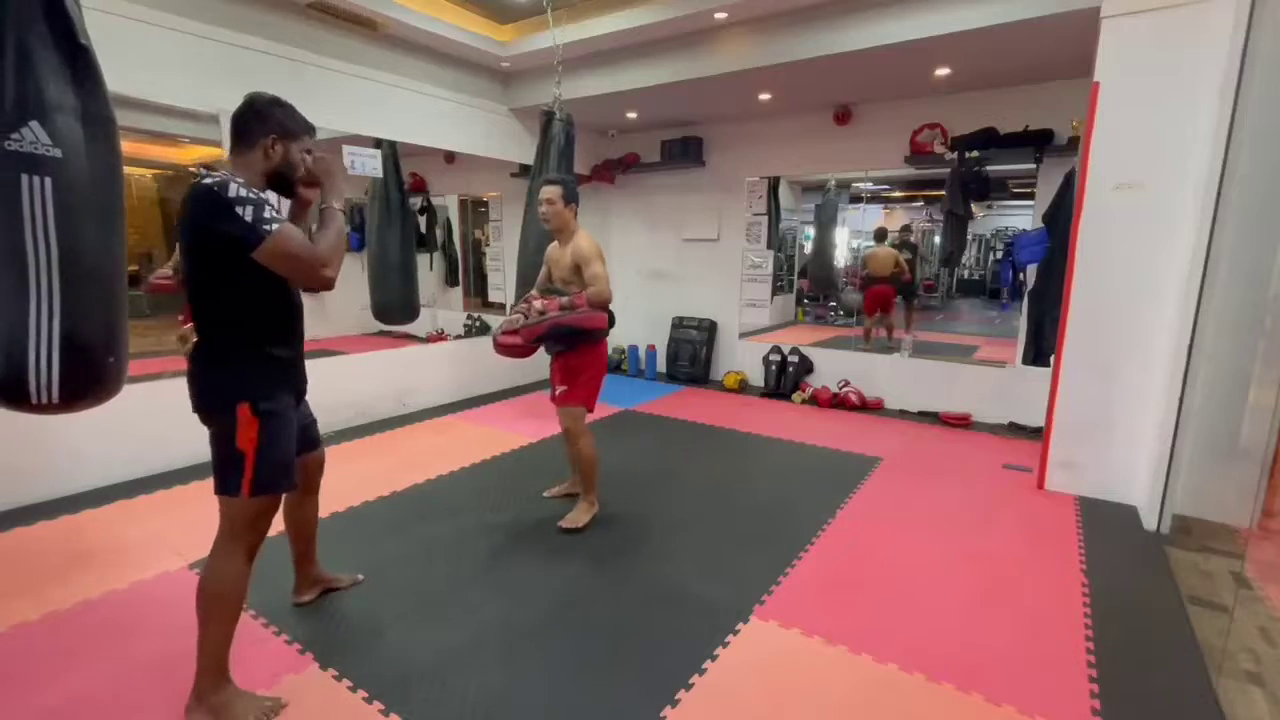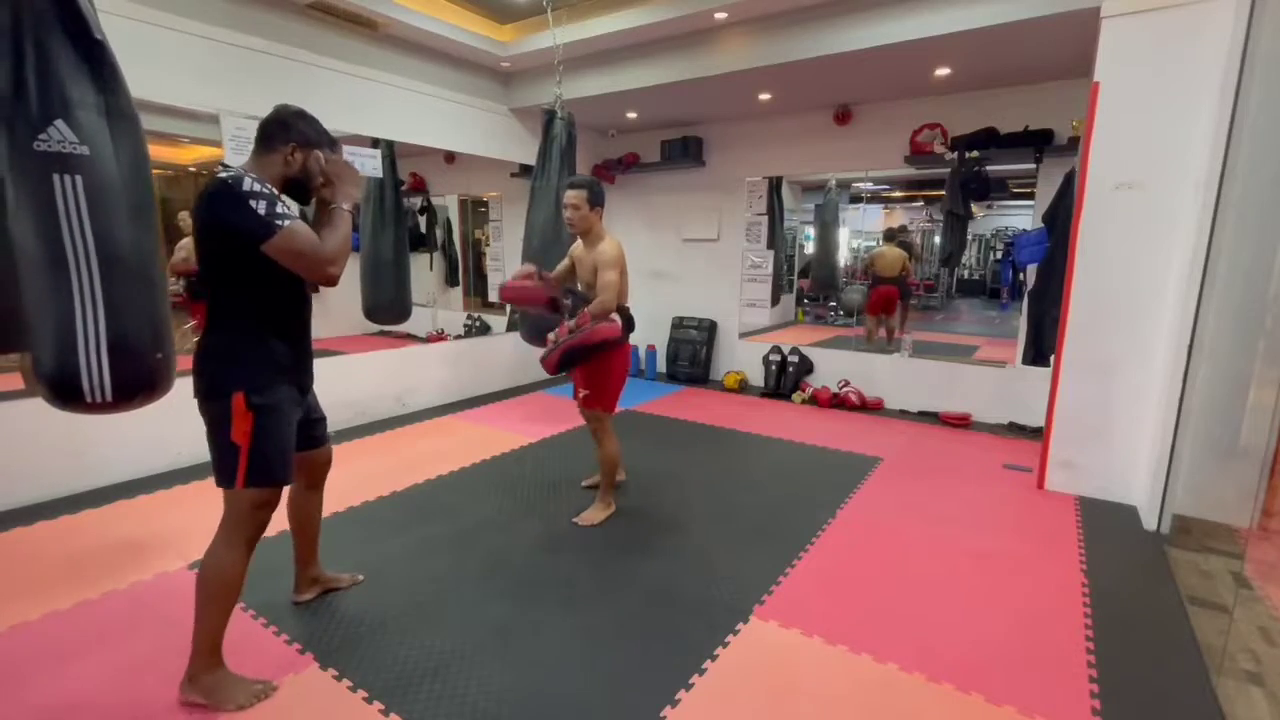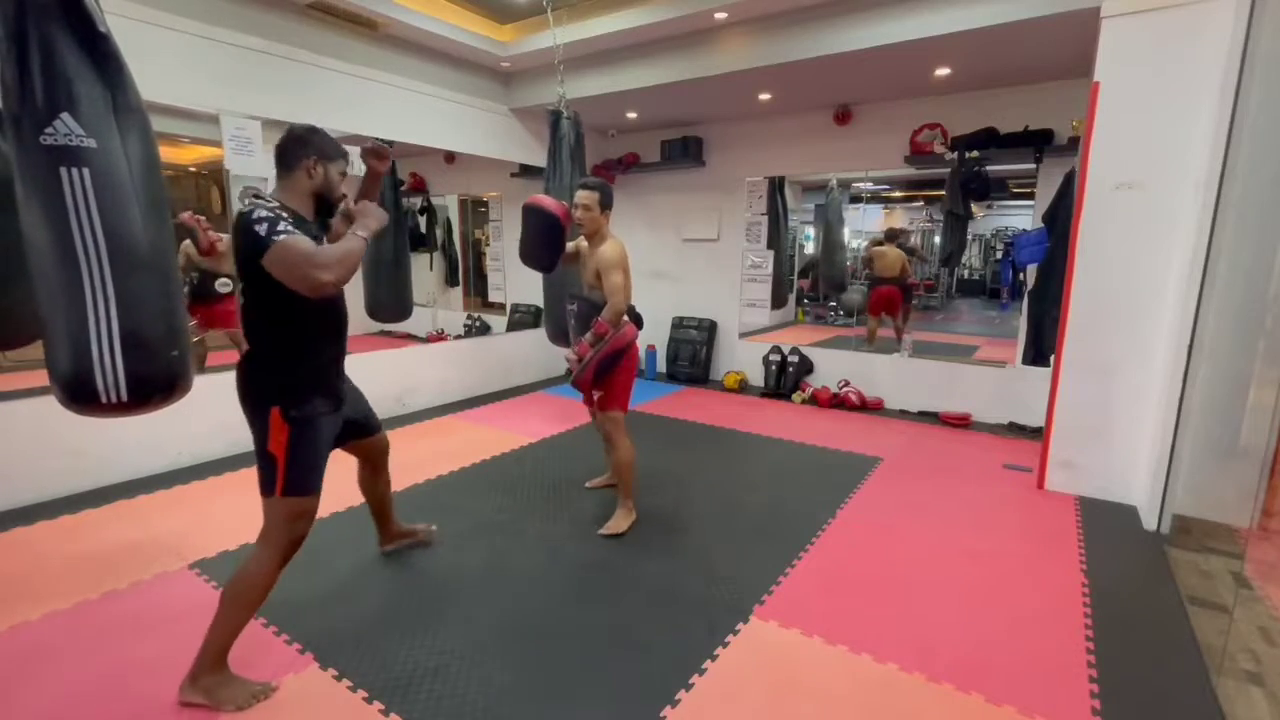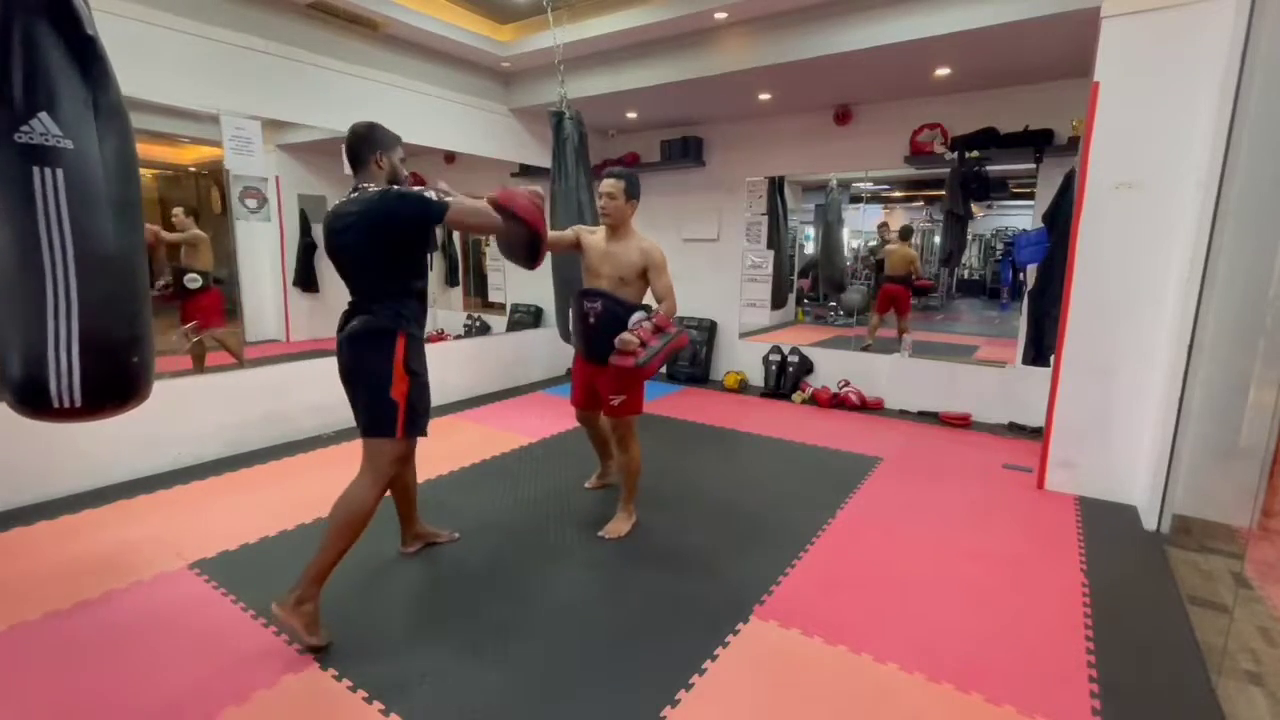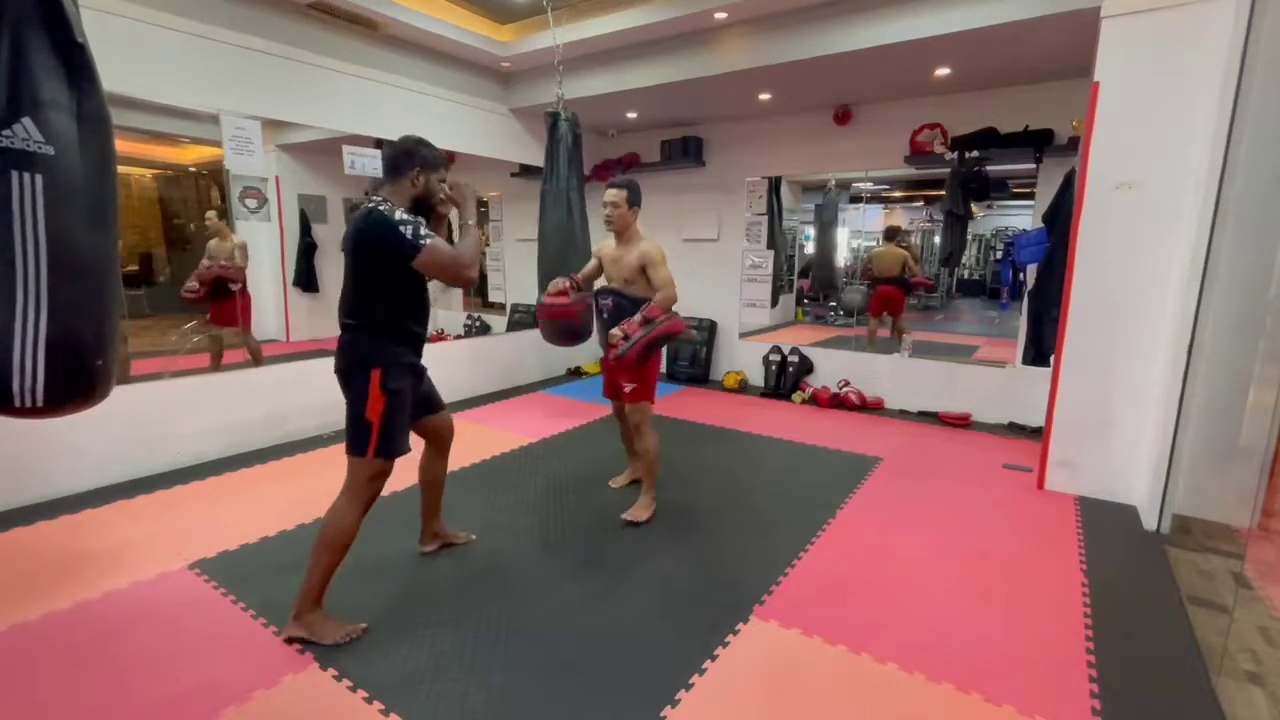
dt=0.5s
person 1, frame 1
left shoulder: (229, 196)
right shoulder: (227, 197)
left elbow: (283, 266)
right elbow: (319, 271)
left wrist: (300, 211)
right wrist: (332, 198)
left hip: (267, 377)
right hip: (247, 385)
left knee: (309, 470)
right knee: (243, 529)
left ankle: (309, 577)
person 1, frame 2
left shoulder: (257, 198)
right shoulder: (239, 192)
left elbow: (301, 260)
right elbow: (326, 266)
left wrist: (324, 206)
right wrist: (344, 201)
left hip: (280, 372)
right hip: (247, 380)
left knee: (314, 465)
right knee: (246, 519)
left ankle: (309, 575)
right ankle: (202, 674)
person 1, frame 3
left shoulder: (300, 221)
right shoulder: (263, 219)
left elbow: (329, 250)
right elbow: (320, 276)
left wrist: (356, 212)
right wrist: (365, 227)
left hip: (325, 379)
right hip: (287, 394)
left knee: (376, 448)
right knee: (286, 530)
left ankle: (389, 531)
right ankle: (206, 674)
person 1, frame 4
left shoulder: (339, 215)
right shoulder: (403, 202)
right elbow: (490, 220)
right wrist: (451, 197)
left hip: (359, 337)
right hip: (392, 341)
left knee: (398, 445)
right knee: (381, 464)
left ankle: (413, 530)
right ankle: (303, 598)
person 1, frame 5
left shoulder: (385, 219)
right shoulder: (387, 222)
left elbow: (424, 266)
right elbow: (464, 272)
left wrist: (439, 221)
right wrist: (469, 214)
left hip: (395, 358)
right hip: (377, 364)
left knee: (441, 430)
right knee: (364, 484)
left ankle: (432, 530)
right ankle: (306, 613)
person 2, frame 1
left shoulder: (584, 247)
right shoulder: (553, 250)
left elbow: (603, 293)
right elbow: (540, 290)
left wrist: (555, 305)
left hip: (585, 347)
right hip: (564, 344)
left knee: (572, 424)
right knee: (571, 419)
left ankle: (589, 500)
right ankle: (578, 481)
person 2, frame 2
left shoulder: (608, 251)
right shoulder: (577, 248)
left elbow: (606, 305)
right elbow: (557, 281)
left hip: (607, 349)
left knee: (599, 421)
right knee: (594, 415)
left ankle: (605, 500)
right ankle: (614, 470)
person 2, frame 3
left shoulder: (610, 252)
right shoulder: (584, 245)
left elbow: (617, 307)
left knee: (612, 426)
right knee: (601, 417)
left ankle: (626, 507)
right ankle: (616, 473)
person 2, frame 4
left shoulder: (647, 252)
right shoulder: (583, 236)
left elbow: (668, 305)
left hip: (620, 354)
right hip: (586, 351)
left knee: (623, 431)
right knee: (587, 416)
left ankle: (627, 511)
right ankle: (607, 466)
person 2, frame 5
left shoulder: (648, 251)
right shoulder: (604, 250)
left elbow: (667, 296)
right elbow: (583, 279)
right wrist: (567, 283)
right hip: (614, 343)
left knee: (639, 418)
right knee: (620, 412)
left ankle: (648, 495)
right ankle: (635, 466)
